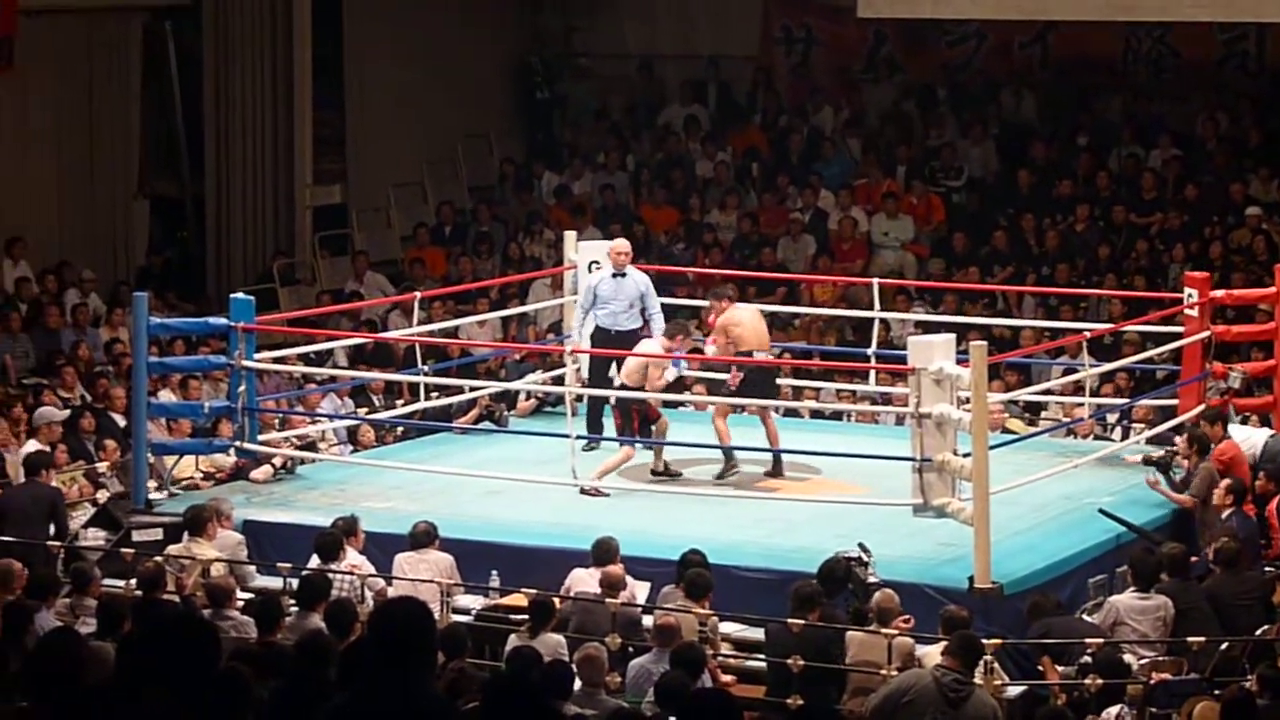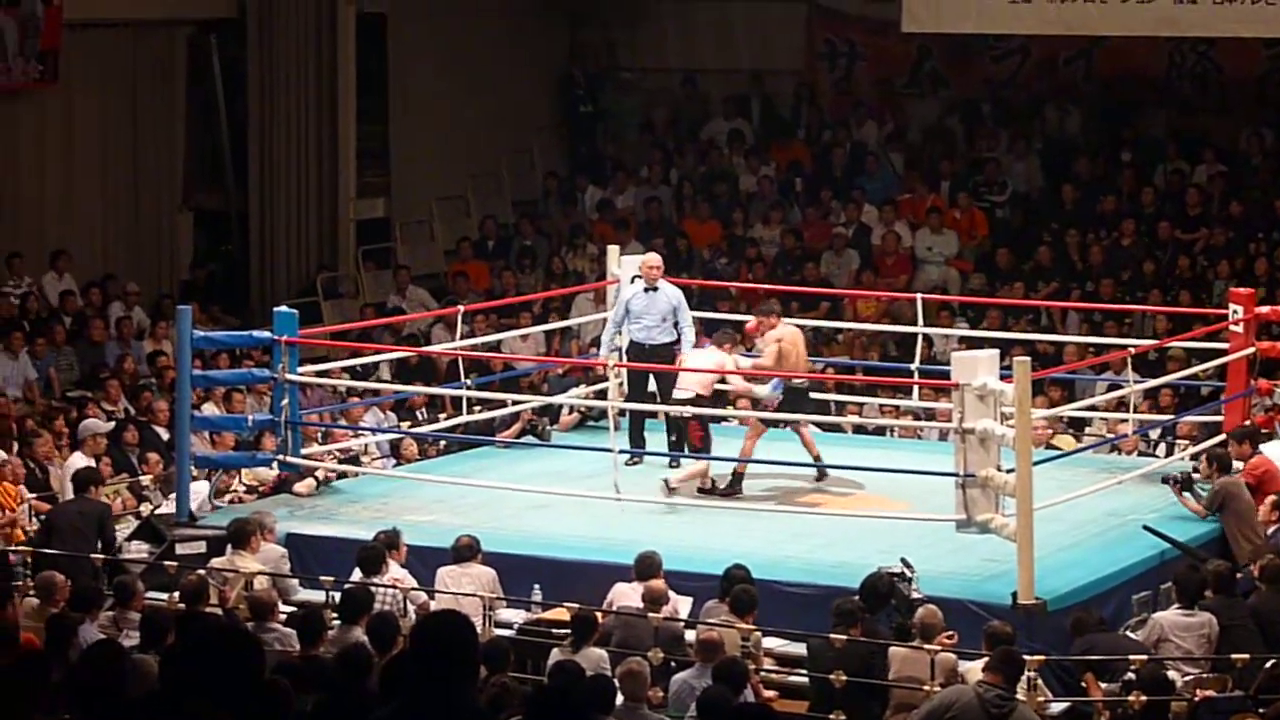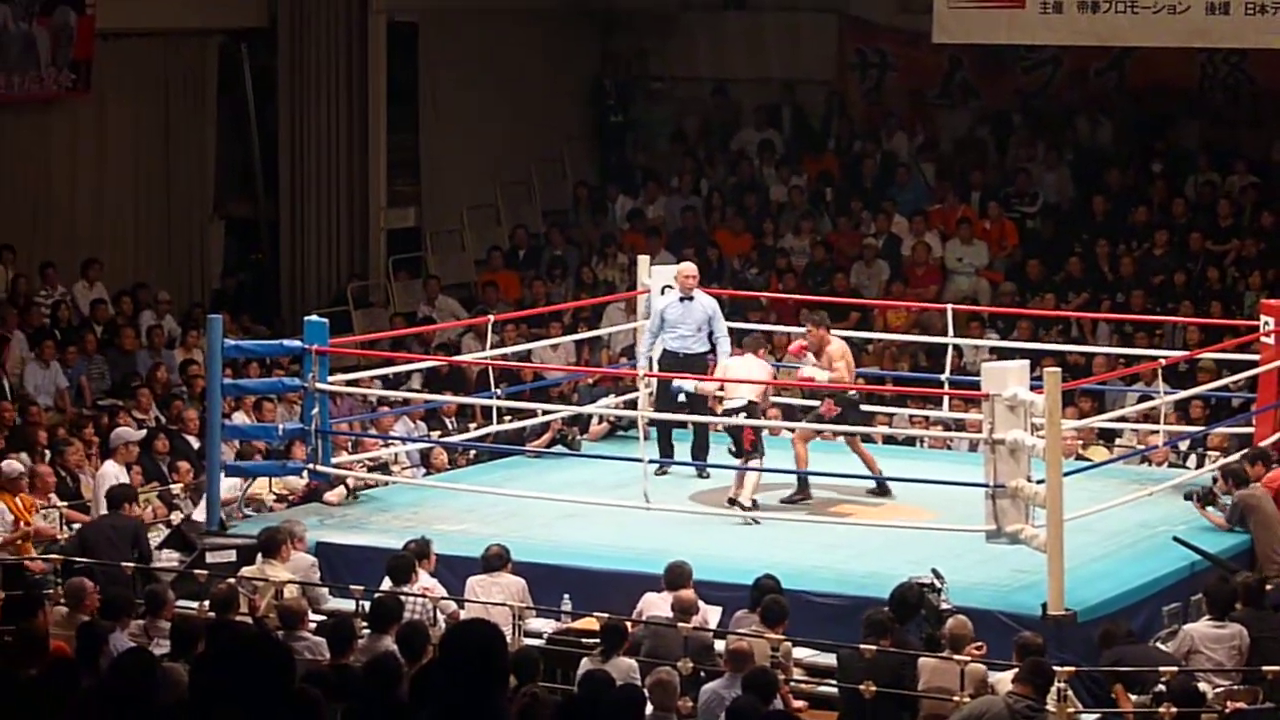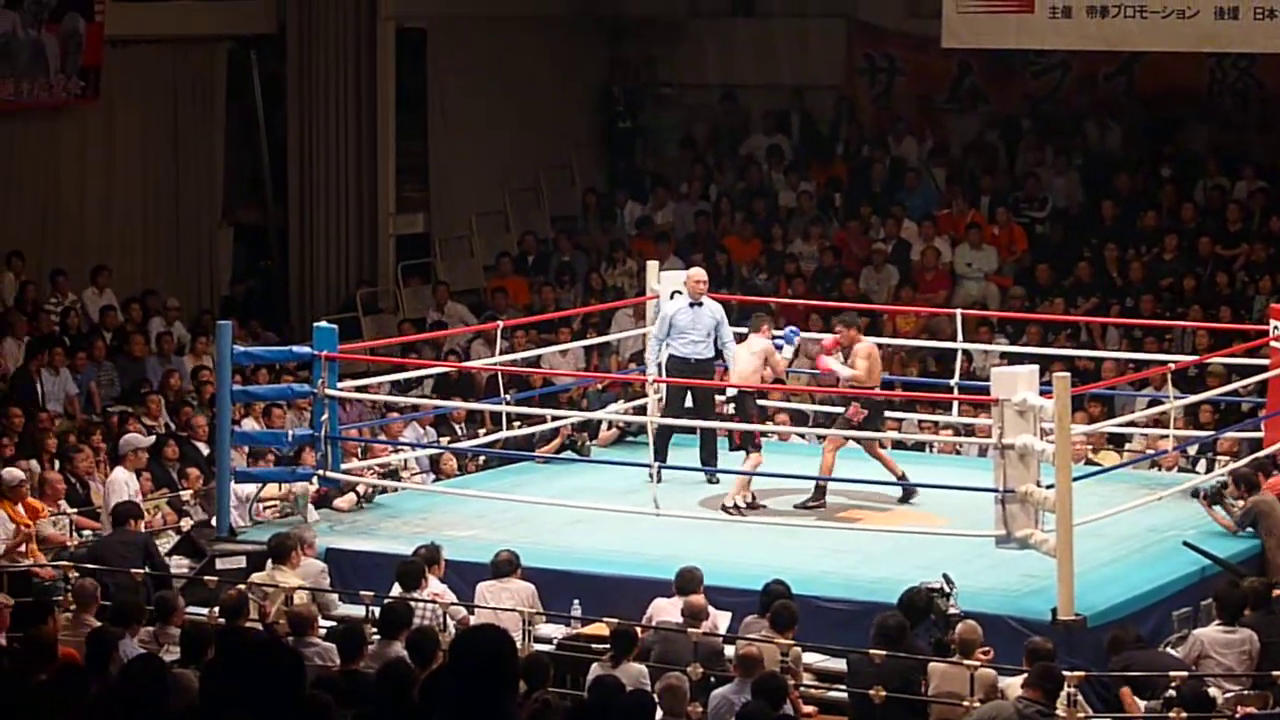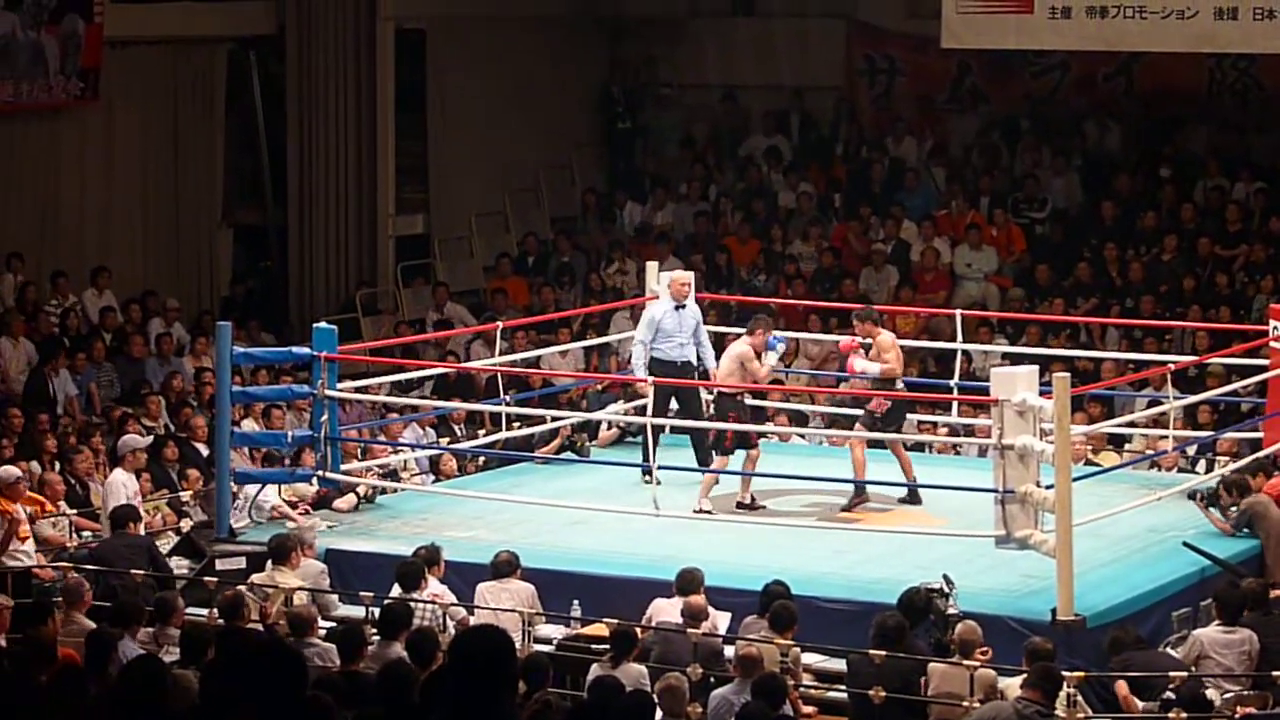
dt=0.3s
person 1, frame 1
left shoulder: (642, 280)
right shoulder: (596, 279)
left elbow: (654, 312)
right elbow: (583, 309)
left wrist: (657, 340)
right wrist: (576, 337)
left hip: (629, 337)
right hip: (602, 336)
right knee: (596, 386)
right ankle: (594, 436)
person 1, frame 2
left shoulder: (674, 294)
right shoulder: (629, 293)
left elbow: (686, 325)
right elbow: (614, 324)
left wrist: (685, 351)
right wrist: (604, 352)
left hip: (664, 351)
right hip: (637, 350)
left knee: (670, 400)
right knee: (635, 401)
left ankle: (676, 451)
right ankle: (637, 451)
person 1, frame 3
left shoulder: (709, 304)
right shoulder: (663, 304)
left elbow: (721, 336)
right elbow: (651, 334)
left wrist: (722, 363)
right wrist: (642, 362)
left hip: (696, 361)
right hip: (669, 360)
left knee: (699, 412)
right knee: (662, 410)
left ankle: (700, 462)
right ankle: (665, 459)
person 1, frame 4
left shoulder: (716, 309)
right shoulder: (671, 308)
left elbow: (727, 341)
right elbow: (656, 339)
left wrist: (734, 368)
right wrist: (652, 369)
left hip: (704, 367)
right hip: (677, 366)
left knee: (707, 418)
right knee: (669, 416)
left ankle: (710, 468)
right ankle: (657, 464)
person 1, frame 5
left shoulder: (694, 310)
right shoulder: (655, 311)
left elbow: (702, 340)
right elbow: (640, 343)
left wrist: (711, 365)
right wrist: (641, 375)
left hip: (686, 369)
right hip: (661, 369)
left knee: (696, 418)
right knee: (655, 420)
left ankle: (706, 467)
right ankle: (648, 470)
person 2, frame 1
left shoulder: (724, 320)
right shoulder: (754, 310)
left elbow: (717, 351)
left wrist: (709, 348)
left hip: (748, 368)
right hip: (768, 366)
left knee: (719, 416)
right knee: (766, 416)
left ankle: (730, 460)
right ankle: (777, 465)
person 2, frame 2
left shoulder: (773, 335)
right shoulder: (796, 331)
left elbow: (768, 364)
left wrist: (743, 362)
right wrist: (759, 338)
left hip: (783, 389)
right hip: (801, 389)
left knee: (751, 436)
right knee: (800, 427)
left ankle: (735, 483)
right ankle: (820, 468)
person 2, frame 3
left shoulder: (832, 348)
right shoulder: (837, 344)
left elbow: (842, 377)
right elbow: (823, 369)
left wrist: (815, 373)
right wrist: (806, 355)
left hip: (837, 401)
right hip: (850, 400)
left knee: (798, 439)
right knee: (854, 443)
left ankle: (803, 489)
right ankle: (882, 485)
person 2, frame 4
left shoulder: (863, 347)
right shoulder: (860, 346)
left elbow: (861, 377)
right elbow: (849, 373)
left wrist: (834, 366)
right wrist: (834, 356)
left hip: (864, 403)
right hip: (871, 402)
left knee: (830, 446)
right knee: (872, 448)
left ankle: (818, 496)
right ankle: (907, 488)
person 2, frame 5
left shoulder: (883, 339)
right shoulder: (883, 338)
left elbow: (894, 368)
right elbow: (875, 364)
left wrist: (862, 366)
right wrist: (855, 355)
left hip: (886, 396)
right hip: (895, 395)
left knee: (856, 442)
right knee: (895, 446)
left ankle: (860, 493)
right ankle: (913, 493)
person 3, frame 1
left shoulder: (649, 342)
right shoulder: (657, 353)
right elbow: (653, 387)
right wrist: (671, 374)
left hip: (634, 394)
right hip: (626, 396)
left knee: (661, 423)
right knee: (628, 451)
left ankle: (658, 466)
right ankle: (591, 482)
person 3, frame 2
left shoulder: (692, 353)
right shoulder: (724, 359)
right elbow: (739, 386)
right wrist: (765, 391)
left hip: (677, 402)
right hip: (693, 406)
left knee: (704, 445)
right knee: (704, 462)
left ankle: (705, 484)
right ankle: (673, 482)
person 3, frame 3
left shoulder: (728, 363)
right shoulder: (767, 368)
left elbow: (710, 388)
right elbow: (764, 402)
left wrist: (687, 384)
left hip: (730, 413)
right hip: (748, 413)
left knee: (747, 456)
right knee: (755, 460)
left ankle: (735, 495)
right ankle: (745, 502)
person 3, frame 4
left shoulder: (741, 348)
right shoulder: (764, 344)
right elbow: (779, 373)
right wrist: (789, 348)
left hip: (737, 400)
right hip: (744, 401)
left knee: (752, 452)
right knee: (755, 457)
left ankle: (745, 497)
right ankle: (730, 501)
person 3, frame 5
left shoulder: (741, 347)
right shoulder: (743, 350)
left elbow: (751, 377)
right elbow: (762, 378)
left wrist: (765, 353)
right wrist: (774, 354)
left hip: (737, 403)
right hip: (726, 405)
left knee: (753, 452)
right knee: (722, 460)
left ankle: (744, 499)
right ankle: (701, 504)
